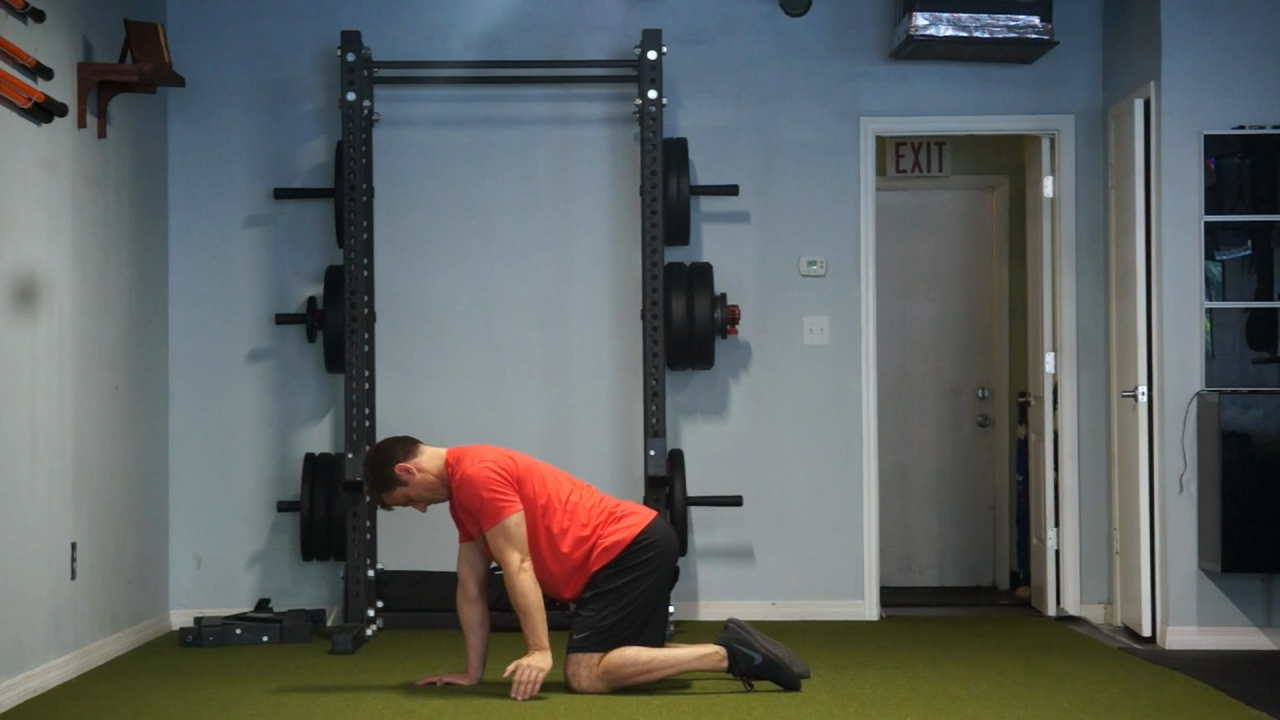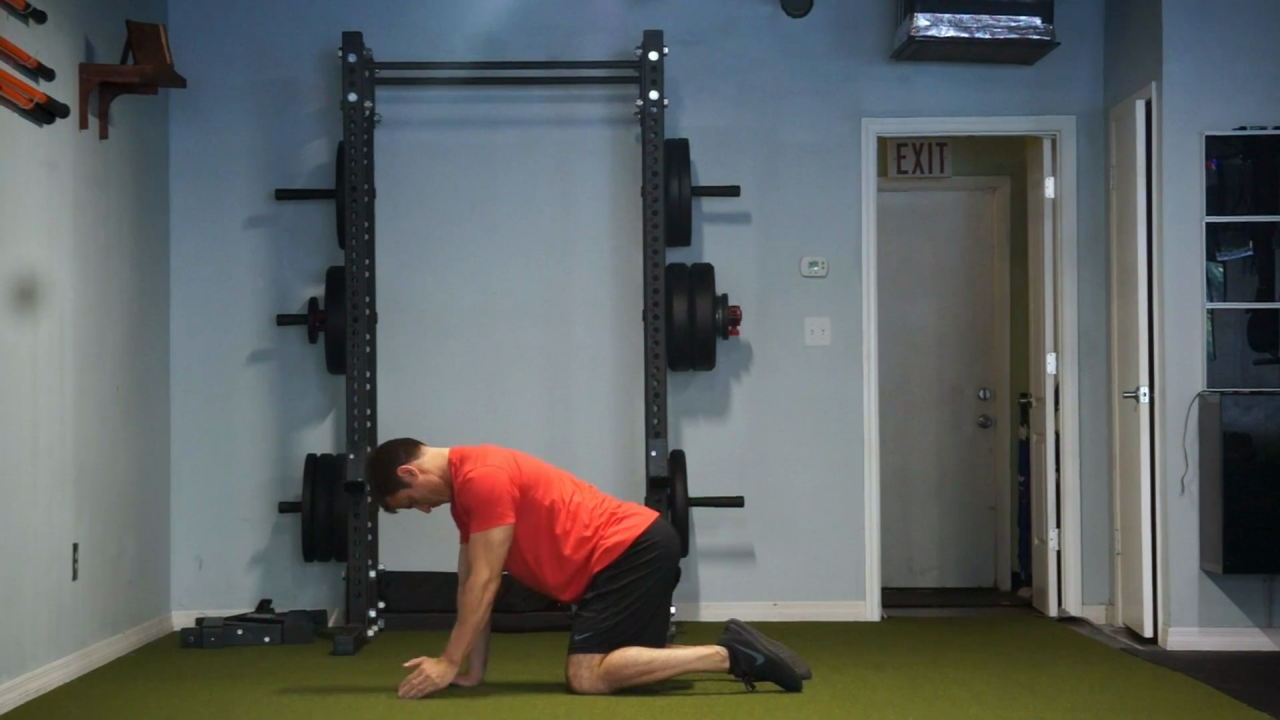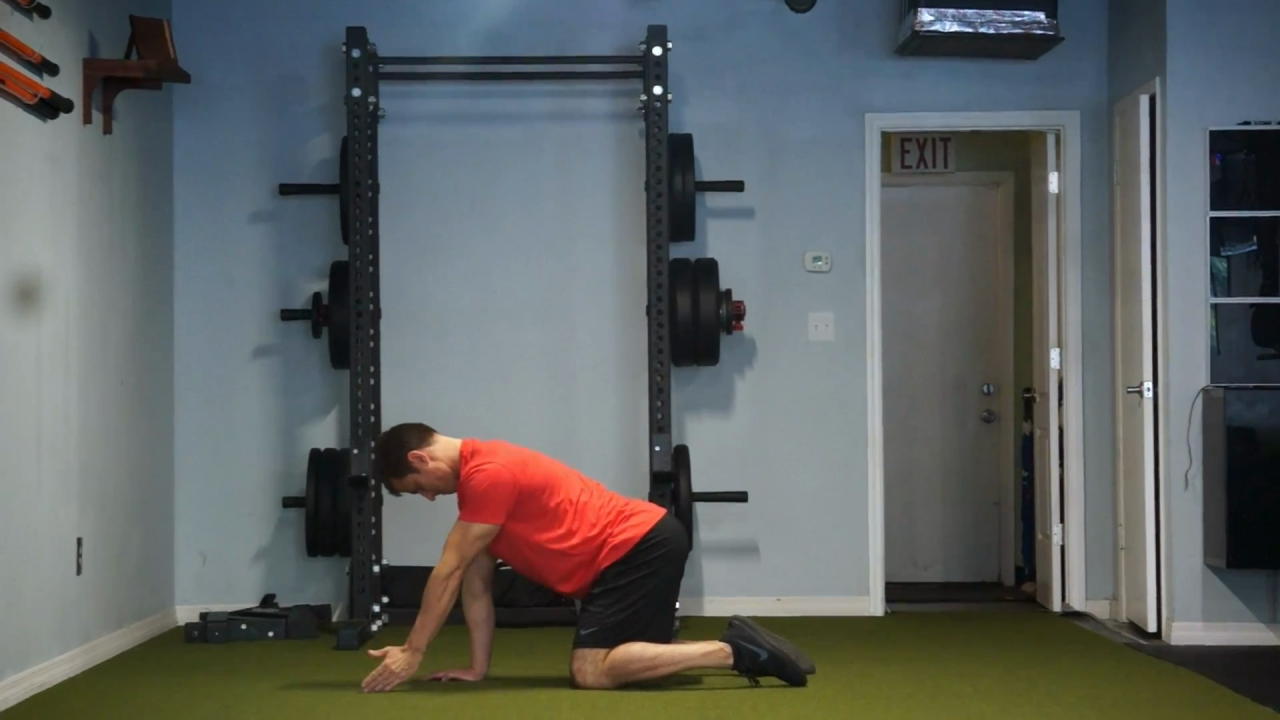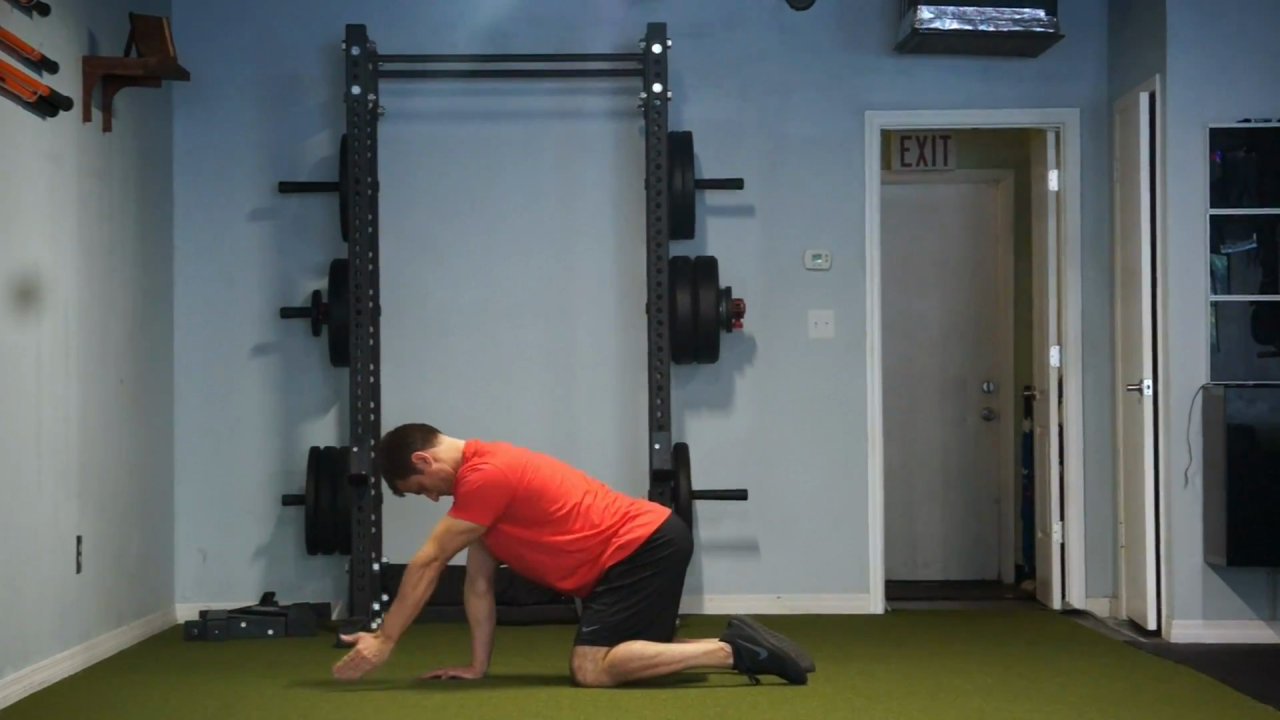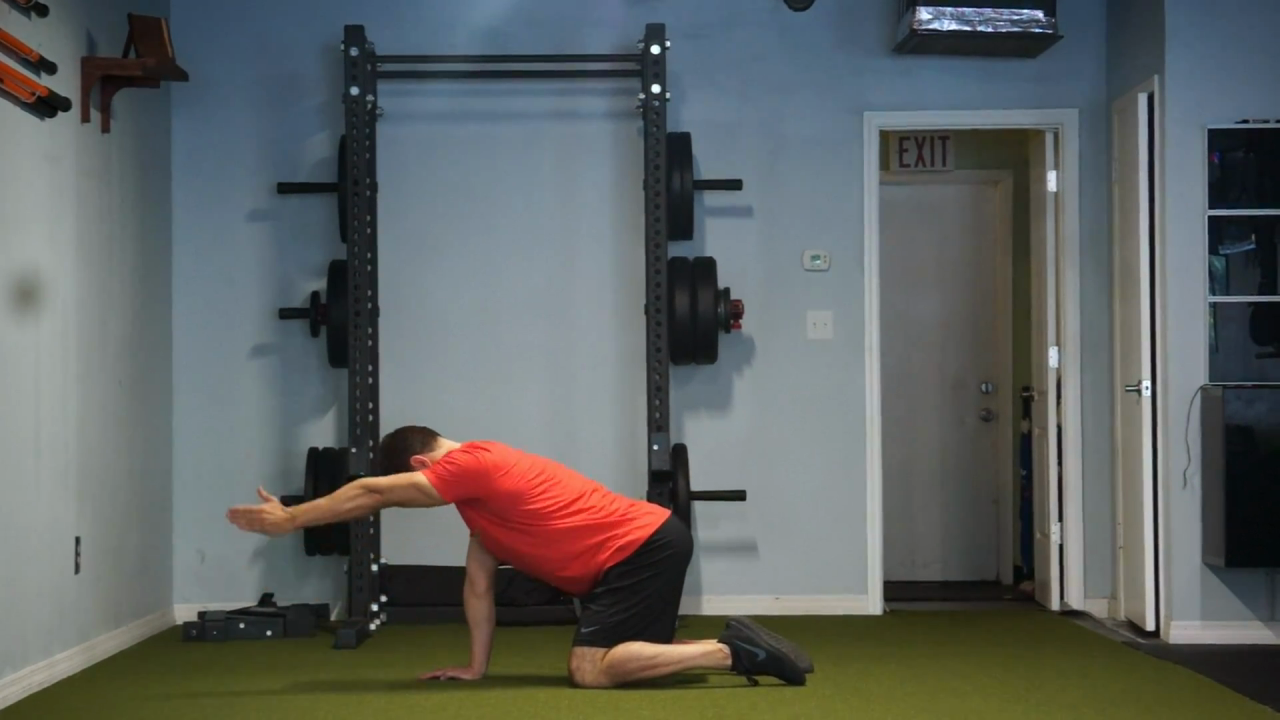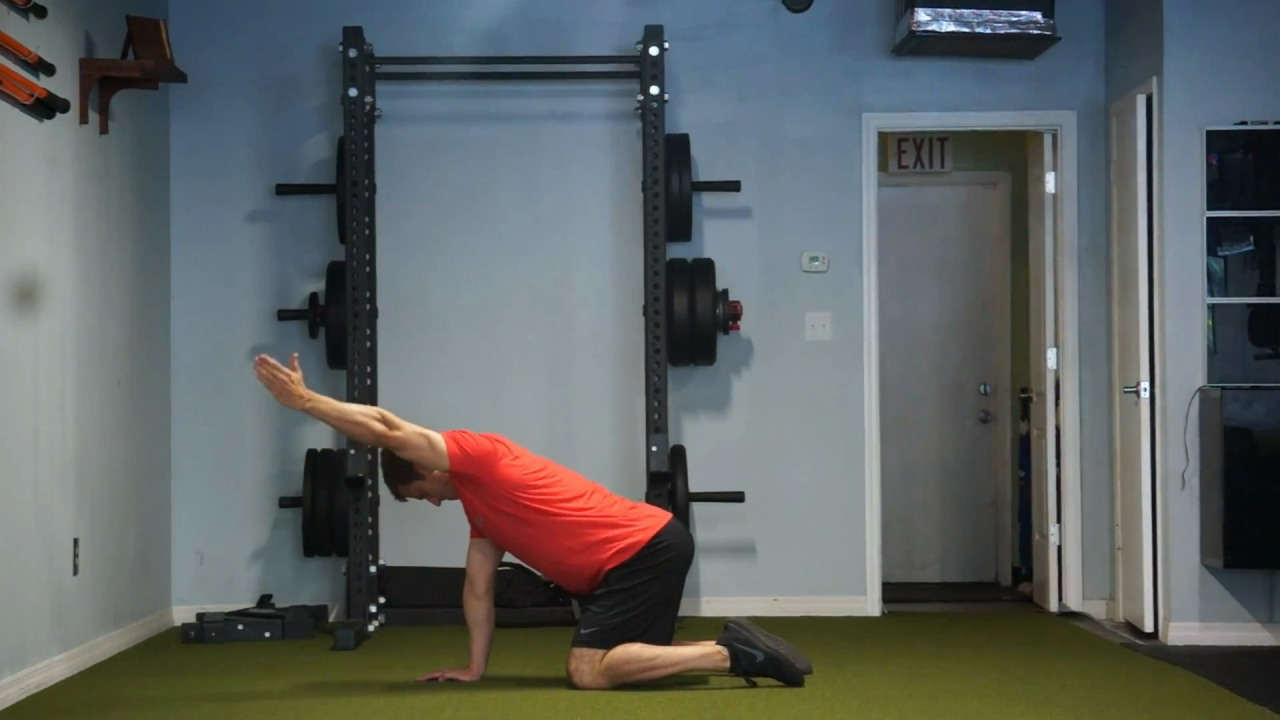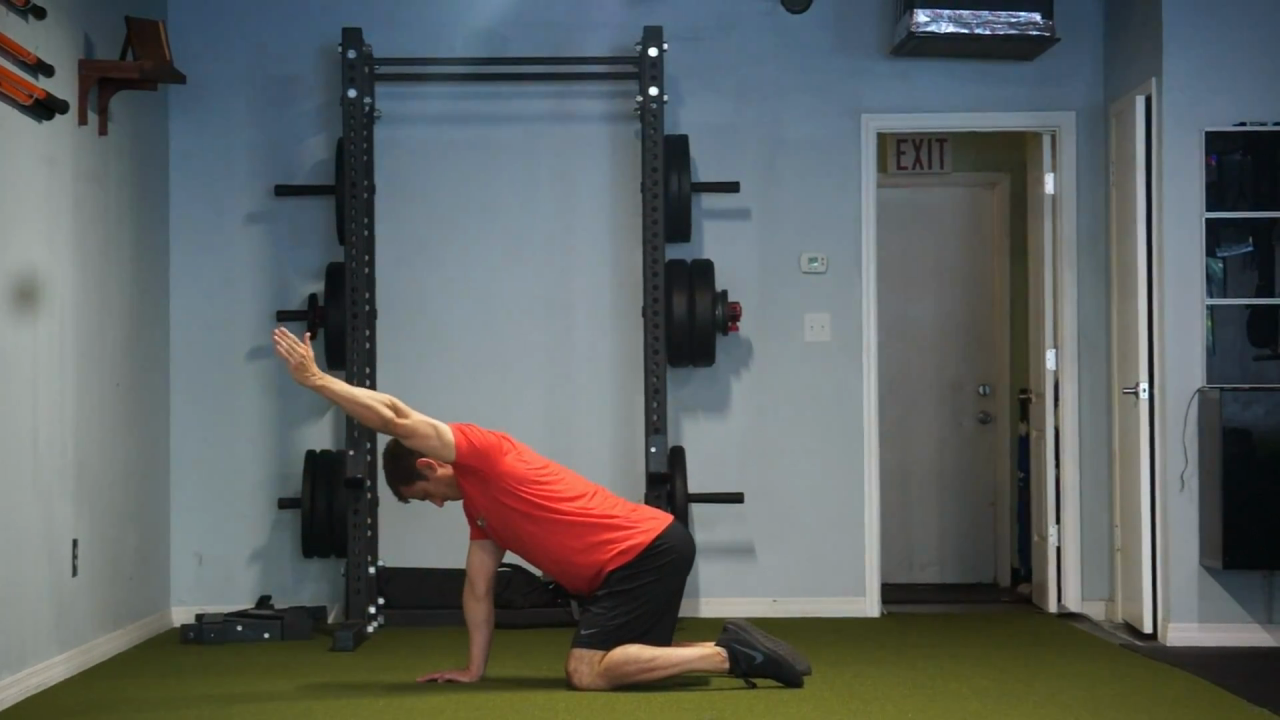
dt=0.7s
person 1, frame 1
left shoulder: (476, 475)
right shoulder: (461, 492)
left elbow: (518, 565)
right elbow: (470, 587)
left wrist: (539, 652)
right wrist: (472, 671)
left hip: (629, 546)
right hip: (639, 542)
left knee: (586, 673)
right knee: (620, 658)
left ankle: (728, 654)
right ankle: (731, 648)
person 1, frame 2
left shoulder: (481, 478)
right shoulder: (464, 487)
left elbow: (484, 583)
right elbow: (471, 582)
left wrist: (449, 663)
right wrist: (473, 672)
left hip: (633, 548)
right hip: (642, 544)
left knee: (586, 675)
right knee: (615, 660)
left ankle: (729, 655)
right ankle: (733, 650)
person 1, frame 3
left shoulder: (486, 474)
right shoulder: (476, 475)
left elbow: (449, 572)
right elbow: (475, 583)
left wrist: (412, 653)
right wrist: (478, 667)
left hip: (640, 545)
right hip: (648, 542)
left knee: (591, 671)
right knee: (624, 656)
left ankle: (734, 650)
right ankle: (738, 647)
person 1, frame 4
left shoulder: (484, 475)
right shoulder: (483, 472)
left elbow: (428, 562)
right elbow: (478, 582)
left wrist: (384, 640)
right wrist: (477, 664)
left hip: (644, 546)
right hip: (650, 542)
left knee: (591, 668)
right knee: (615, 654)
left ankle: (734, 651)
right ankle: (738, 646)
person 1, frame 5
left shoulder: (472, 466)
right shoulder: (477, 487)
left elbow: (370, 493)
right elbow: (478, 585)
left wrist: (288, 518)
right wrist: (475, 665)
left hip: (646, 546)
right hip: (650, 544)
left knee: (589, 668)
right knee: (609, 657)
left ankle: (733, 651)
right ankle: (735, 644)
person 1, frame 6
left shoulder: (483, 456)
right shoulder: (478, 500)
left elbow: (387, 430)
right elbow: (478, 588)
left wrist: (304, 400)
right wrist: (474, 667)
left hip: (646, 549)
right hip: (648, 549)
left knee: (588, 671)
right knee: (617, 658)
left ankle: (731, 654)
right ankle: (729, 647)
person 1, frame 7
left shoulder: (484, 451)
right shoulder: (477, 503)
left elbow: (393, 415)
right elbow: (478, 588)
left wrist: (314, 378)
right wrist: (474, 668)
left hip: (648, 549)
right hip: (646, 550)
left knee: (587, 672)
right knee: (613, 659)
left ankle: (730, 655)
right ankle: (734, 648)
